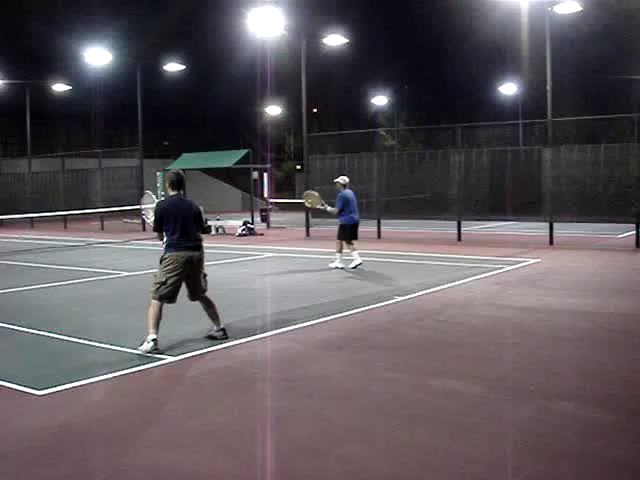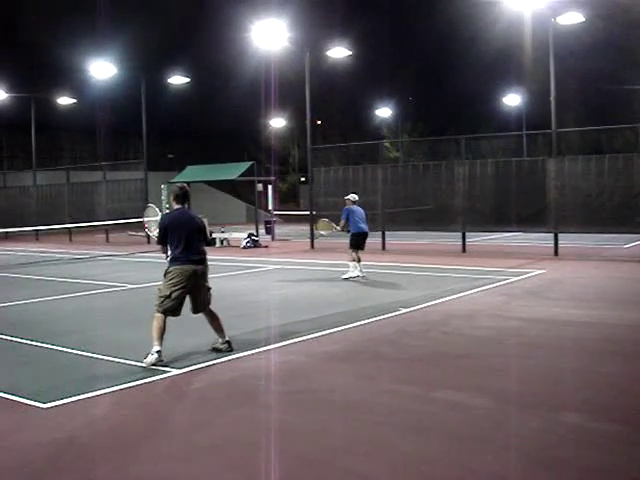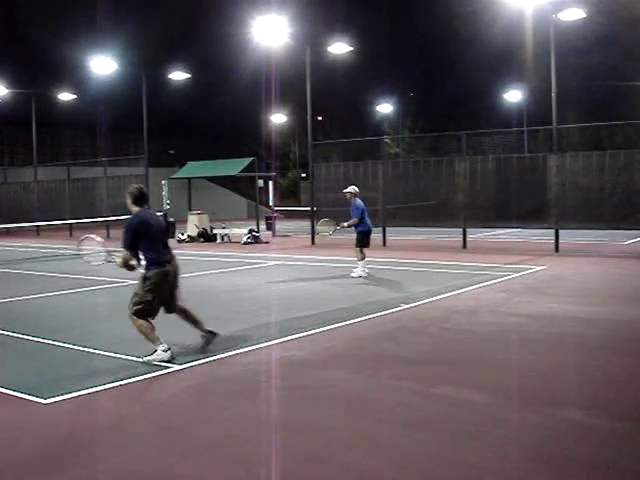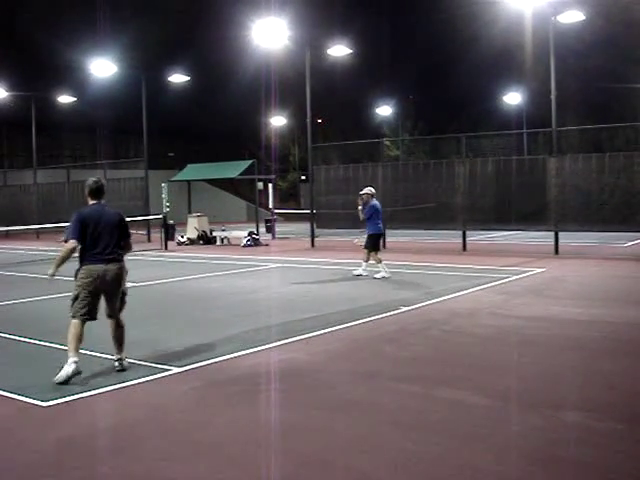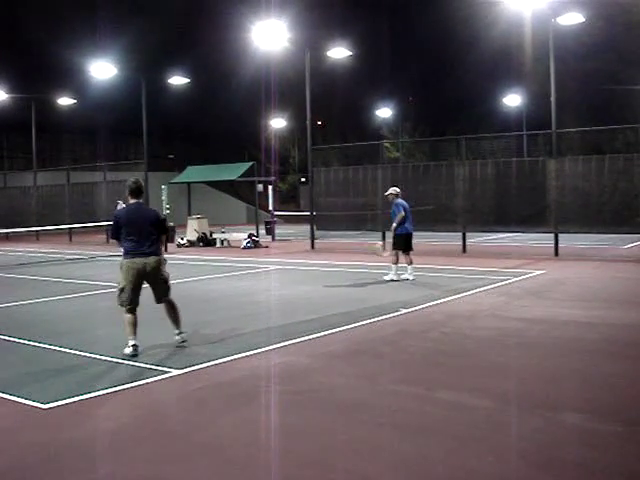
dt=1s
person 1, frame 1
left shoulder: (162, 205)
right shoulder: (193, 206)
left elbow: (160, 235)
right elbow: (202, 231)
left hip: (175, 254)
right hip: (196, 253)
left knee: (157, 298)
right knee: (201, 295)
left ankle: (152, 339)
right ankle: (219, 329)
person 1, frame 2
left shoulder: (166, 219)
right shoulder: (198, 220)
left elbow: (164, 249)
left hip: (179, 268)
right hip: (200, 266)
left knee: (161, 311)
right knee: (205, 308)
left ankle: (156, 351)
right ankle: (224, 341)
person 1, frame 3
left shoulder: (134, 222)
right shoulder: (157, 218)
left elbow: (129, 254)
left wrist: (123, 263)
right wrist: (132, 262)
left hip: (156, 272)
right hip: (169, 268)
left knee: (136, 314)
right knee: (174, 306)
left ankle: (163, 349)
right ankle: (205, 331)
person 1, frame 4
left shoulder: (80, 215)
right shoulder: (116, 215)
left elbow: (72, 245)
right elbow: (127, 246)
left wrist: (55, 267)
left hip: (89, 269)
right hip: (115, 268)
left knee: (78, 318)
right knee: (115, 316)
left ankle: (72, 362)
right ankle: (119, 359)
person 1, frame 5
left shoulder: (120, 214)
right shoulder: (154, 213)
left elbow: (118, 241)
right elbow: (162, 239)
left hip: (131, 261)
right hip: (154, 259)
left knee: (128, 306)
right knee: (166, 299)
left ankle: (132, 344)
right ankle: (179, 332)
